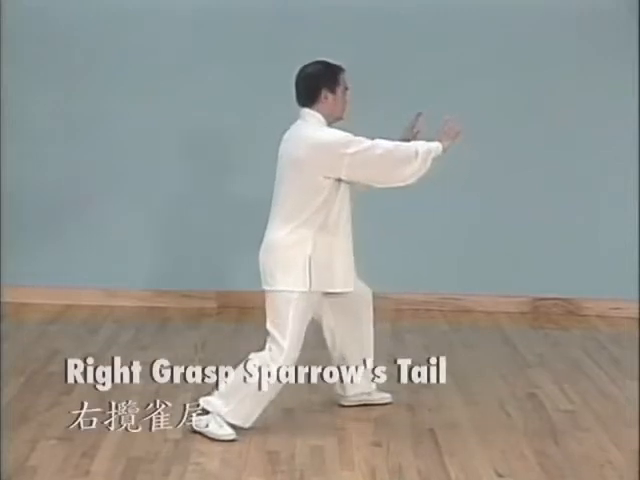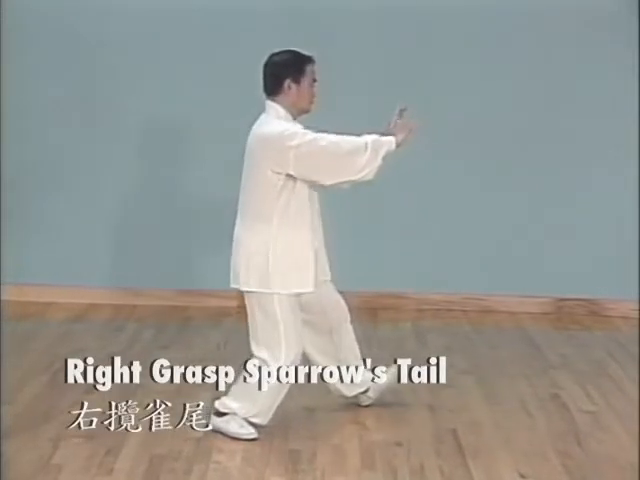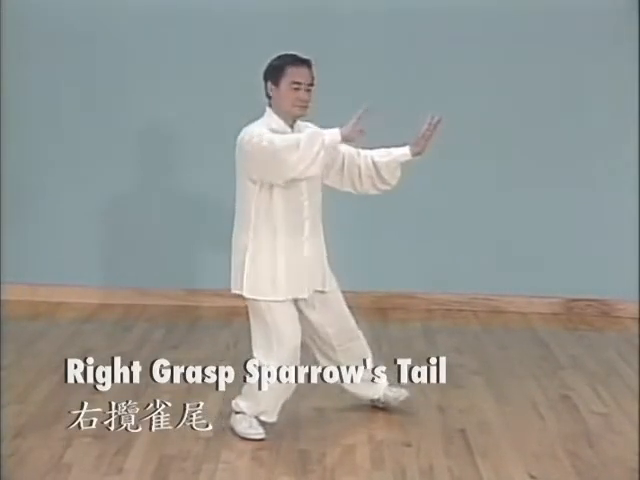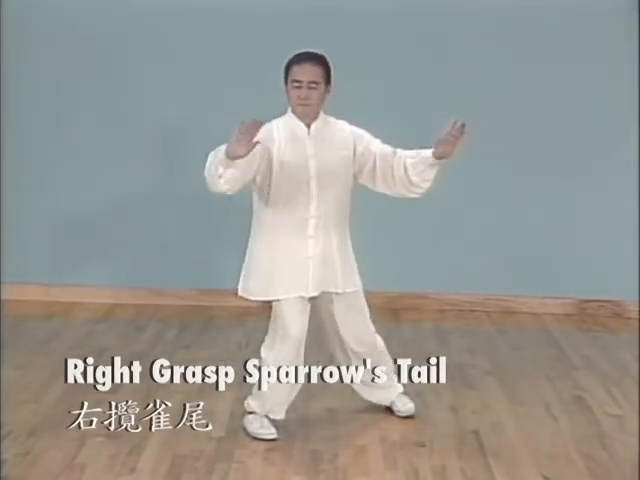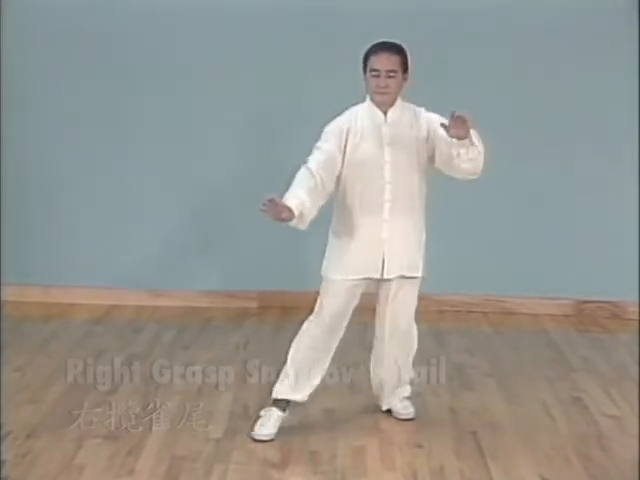
dt=1s
person 1, frame 1
left shoulder: (304, 135)
right shoulder: (323, 142)
left elbow: (370, 157)
right elbow: (387, 164)
left wrist: (401, 144)
right wrist: (438, 146)
left hip: (313, 256)
right hip: (295, 261)
left knee: (355, 303)
right knee: (282, 351)
left ankle: (355, 387)
right ankle: (217, 412)
person 1, frame 2
left shoulder: (285, 132)
right shoulder: (275, 135)
left elbow: (331, 160)
right elbow: (335, 156)
left wrist: (381, 141)
right wrist: (390, 142)
left hip: (293, 257)
right hip: (270, 261)
left knee: (330, 316)
right knee: (281, 351)
left ankle: (359, 385)
right ankle: (231, 411)
person 1, frame 3
left shoulder: (309, 135)
right shoulder: (254, 139)
left elbow: (357, 167)
right elbow: (287, 155)
left wrist: (409, 152)
right wrist: (338, 135)
left hip: (307, 261)
right hip: (268, 263)
left knee: (337, 329)
right knee: (281, 346)
left ankle: (371, 388)
right ankle: (247, 411)
person 1, frame 4
left shoulder: (348, 138)
right shoulder: (267, 139)
left elbow: (394, 168)
right elbow: (223, 178)
left wrist: (434, 156)
right wrist: (232, 154)
left hip: (334, 258)
right hip: (284, 261)
left knee: (358, 332)
right knee: (288, 339)
left ankle: (387, 391)
right ankle: (260, 409)
person 1, frame 5
left shoulder: (426, 124)
right shoulder: (346, 125)
left elbow: (466, 165)
right elbow: (317, 172)
left wrist: (463, 138)
right wrist: (292, 206)
left hip: (403, 245)
right hip: (353, 244)
left knee: (399, 325)
right knee: (327, 319)
left ankle: (393, 394)
right ankle: (281, 401)
